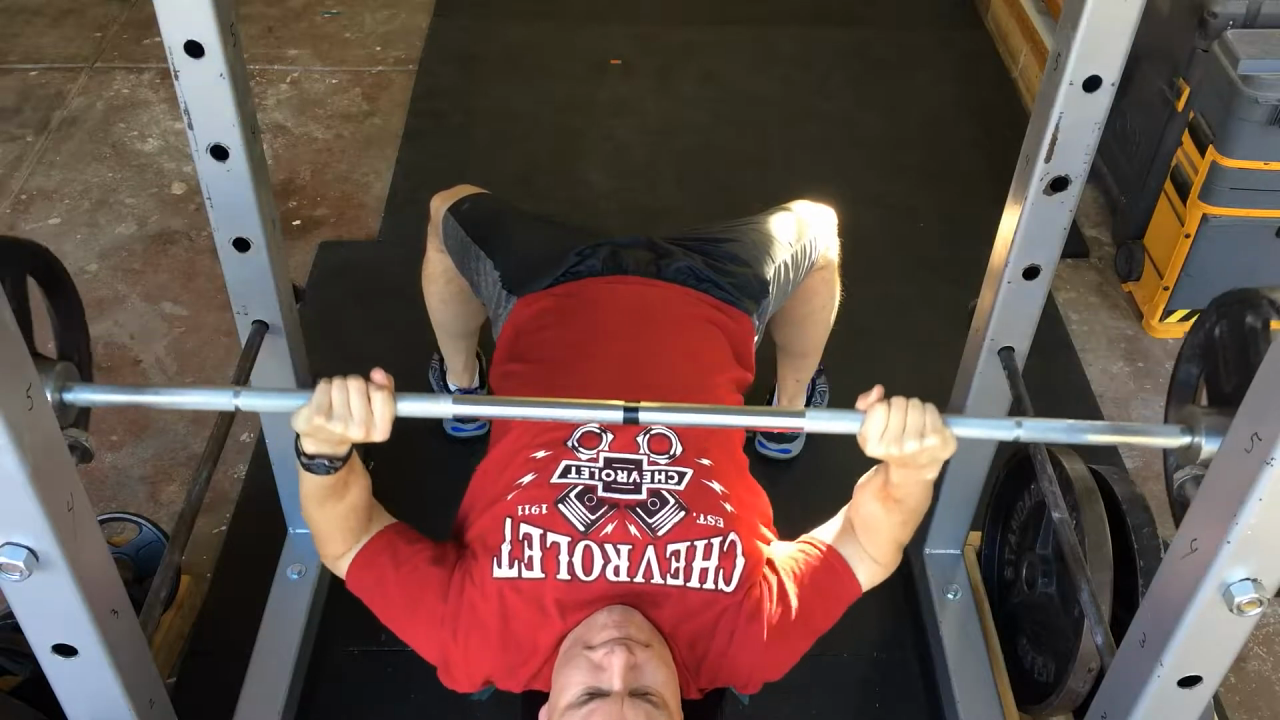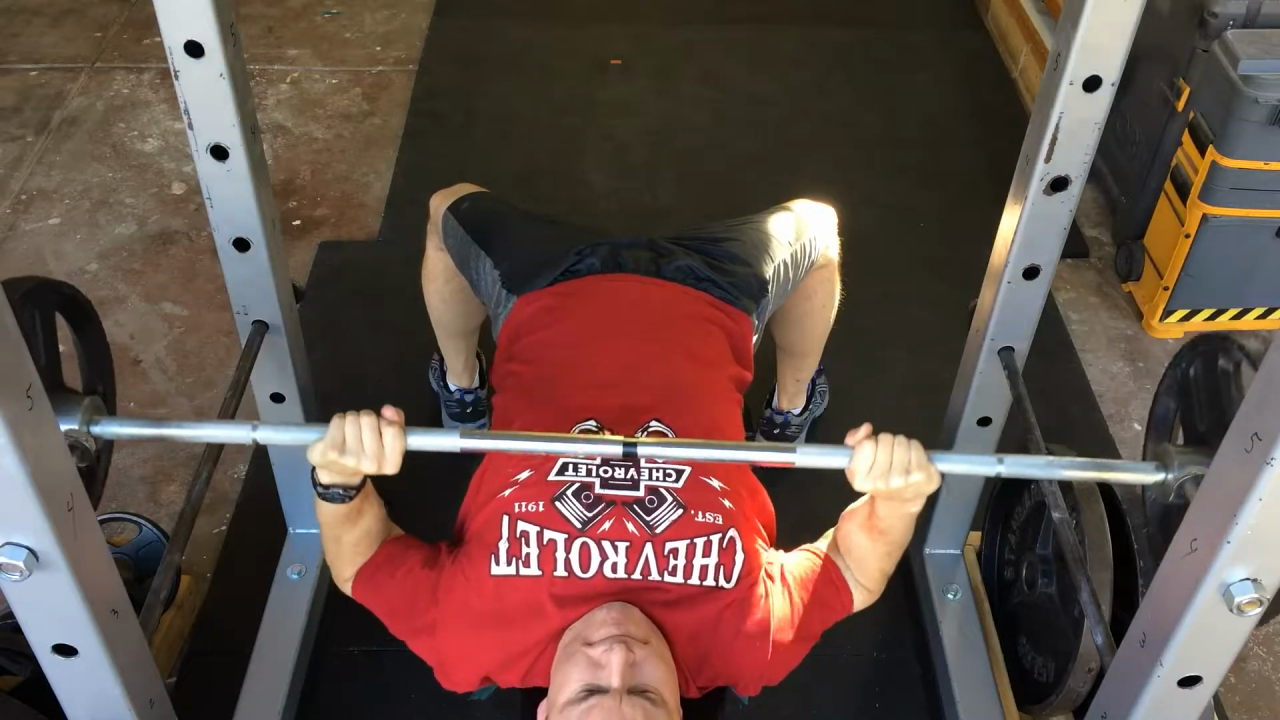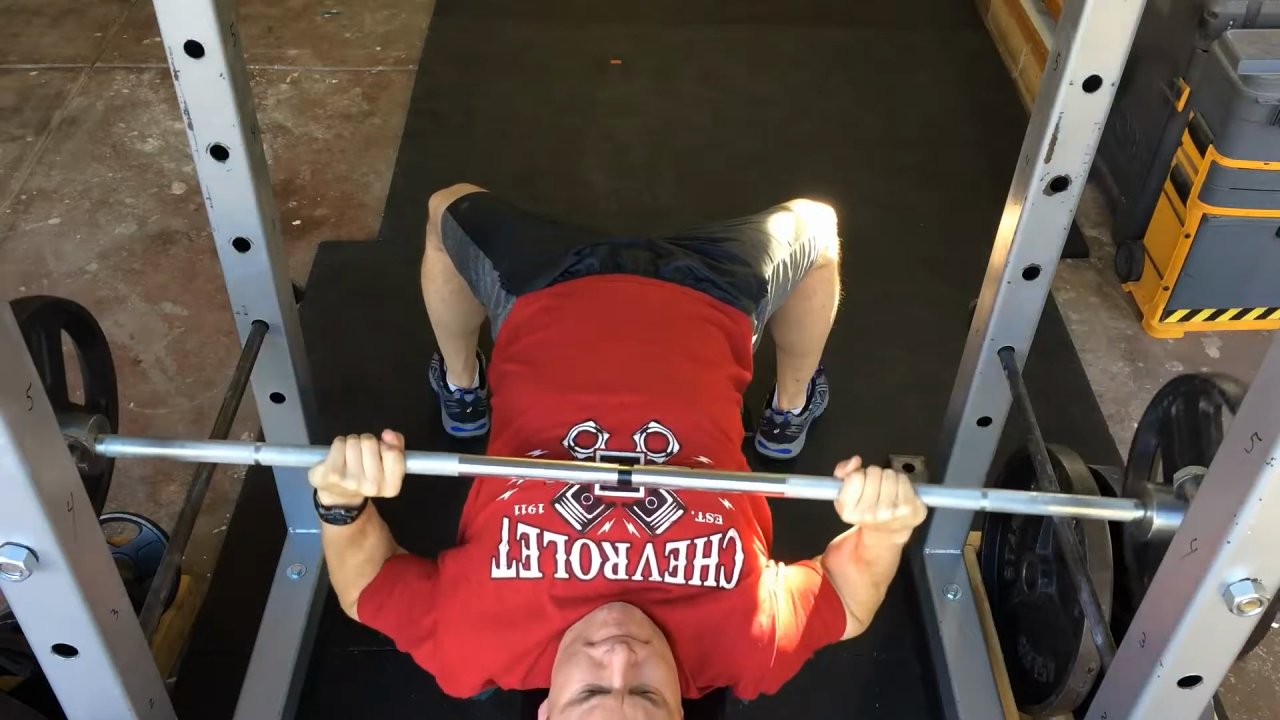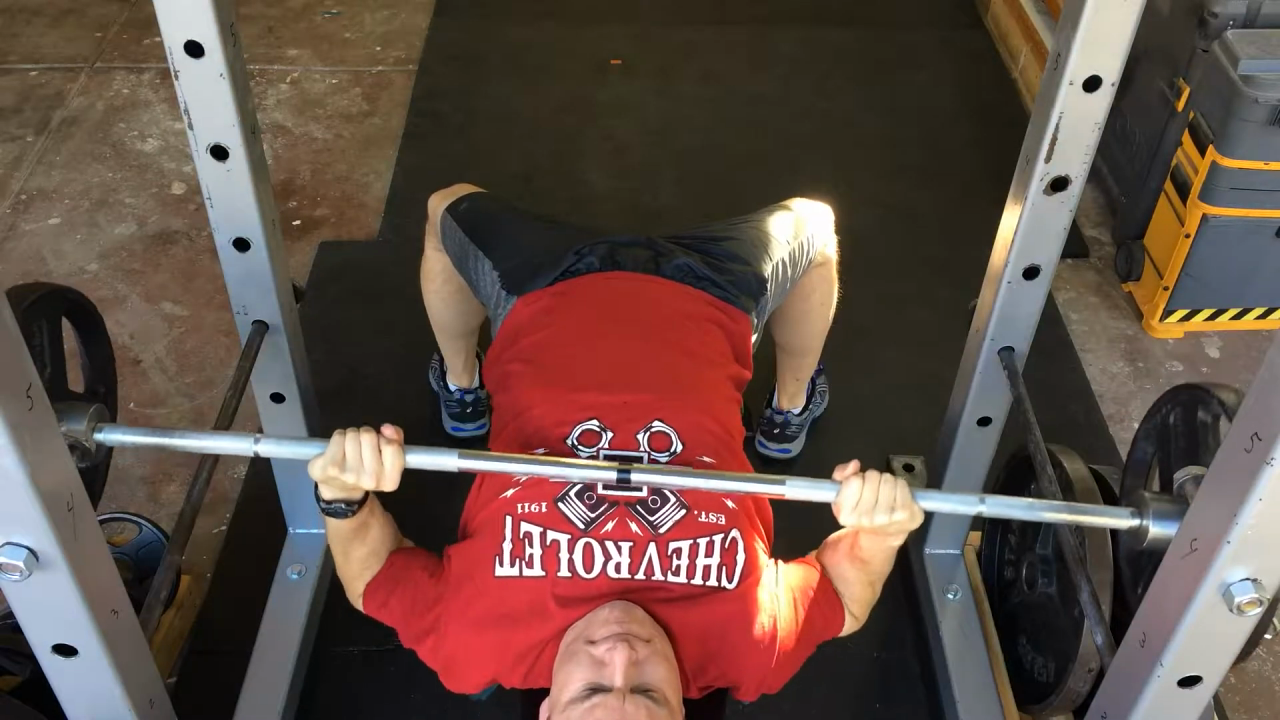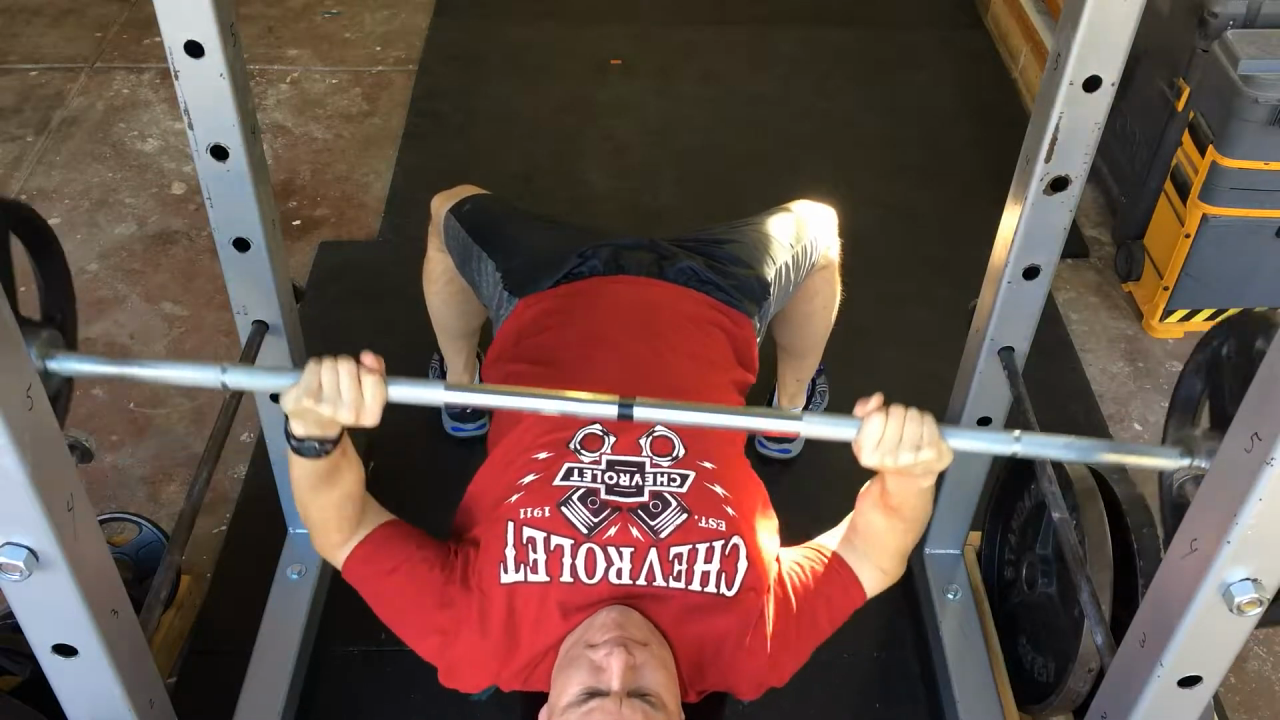
dt=0.3s
person 1, frame 1
left shoulder: (477, 640)
right shoulder: (743, 640)
left elbow: (348, 543)
right elbow: (868, 548)
left wrist: (325, 451)
right wrist: (910, 465)
left knee: (454, 209)
right knee: (812, 226)
person 1, frame 2
left shoulder: (472, 636)
right shoulder: (745, 641)
left elbow: (358, 559)
right elbow: (859, 570)
left wrist: (339, 480)
right wrist: (896, 498)
left knee: (453, 208)
right knee: (812, 222)
person 1, frame 3
left shoulder: (474, 640)
right shoulder: (742, 642)
left elbow: (364, 590)
right elbow: (849, 604)
left wrist: (342, 502)
right wrist: (883, 529)
left knee: (453, 208)
right knee: (811, 223)
person 1, frame 4
left shoulder: (475, 637)
right shoulder: (744, 645)
left elbow: (372, 580)
right elbow: (848, 595)
left wrist: (343, 496)
right wrist: (878, 531)
left knee: (451, 208)
right knee: (808, 222)
person 1, frame 5
left shoulder: (475, 642)
right shoulder: (745, 645)
left elbow: (343, 529)
right elbow: (873, 551)
left wrist: (314, 431)
right wrist: (912, 470)
left knee: (456, 208)
right knee: (811, 225)
